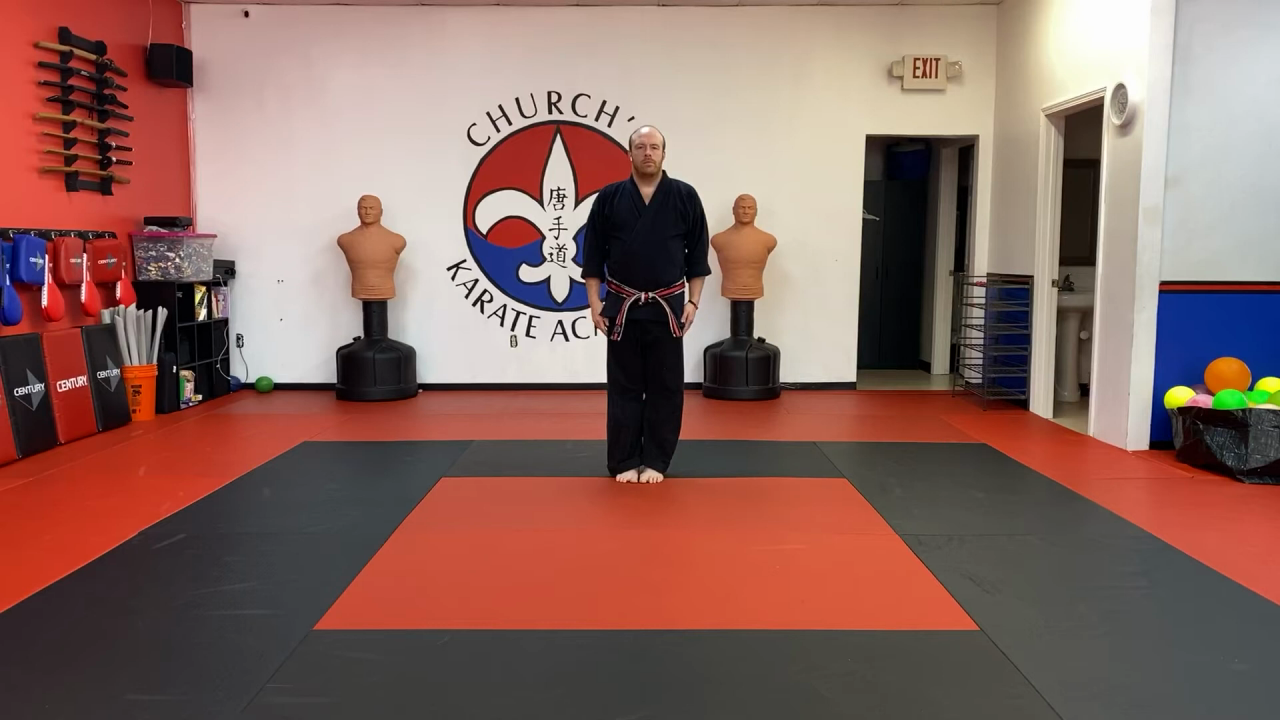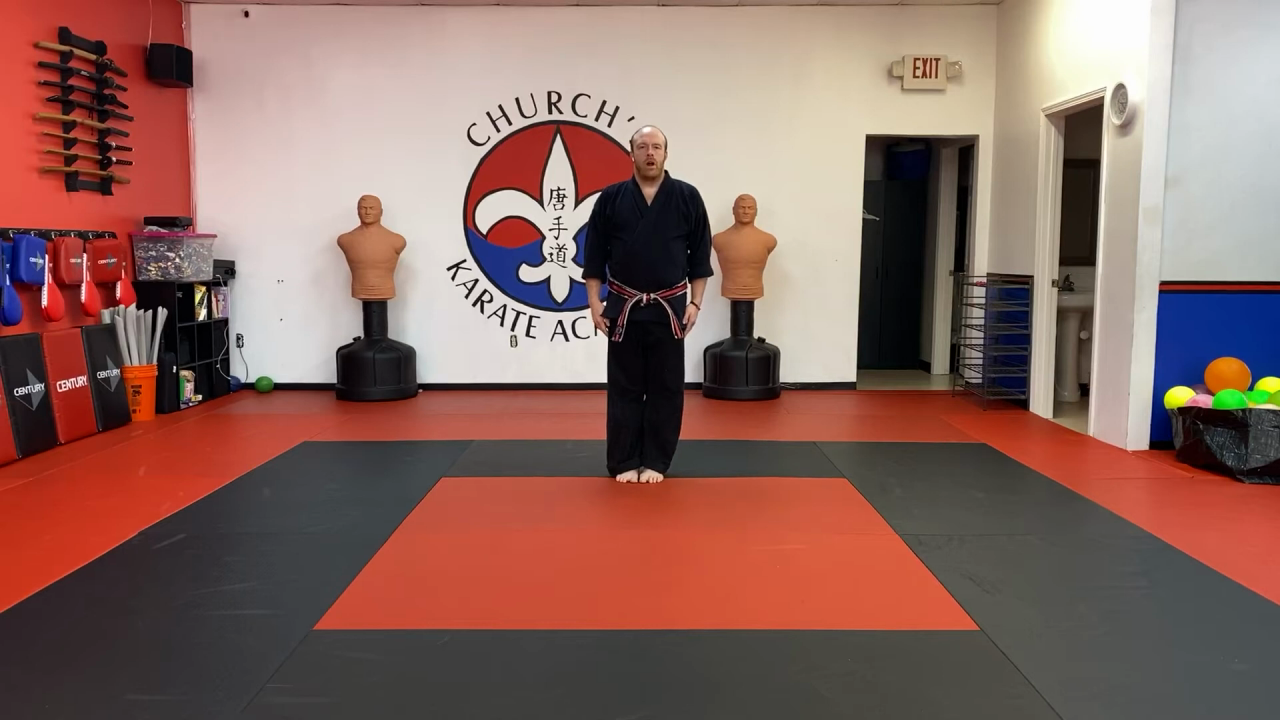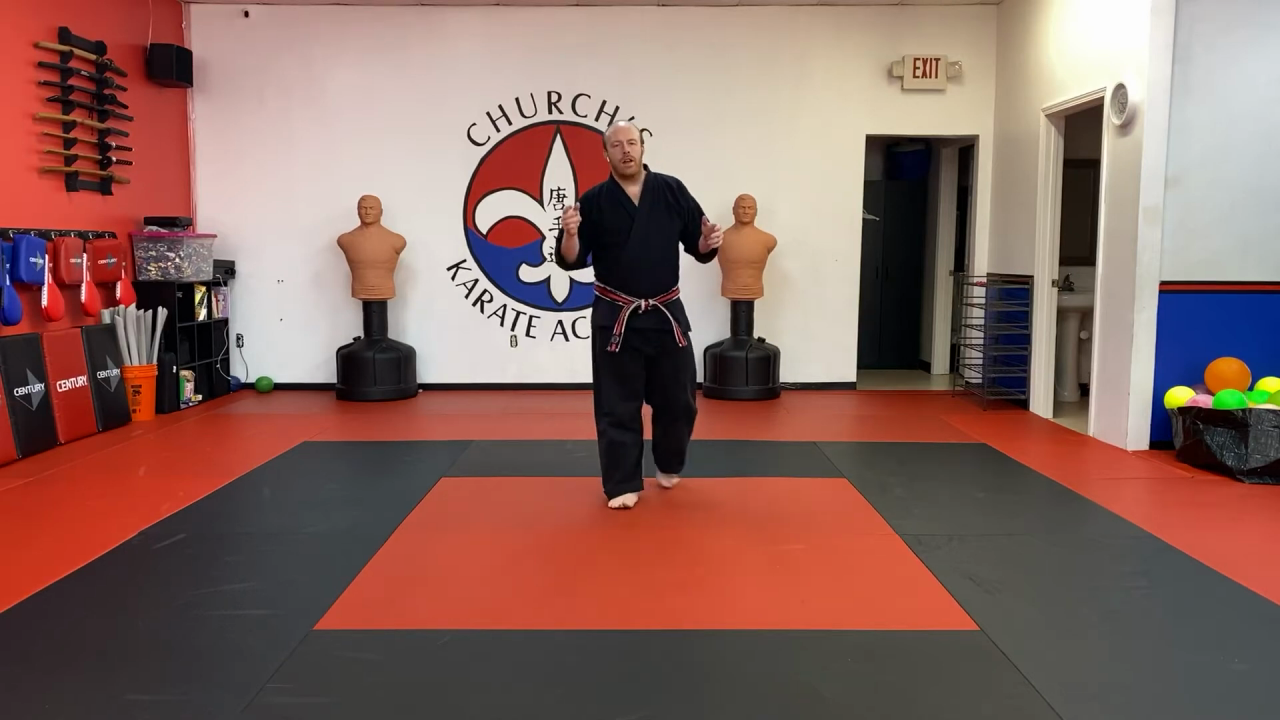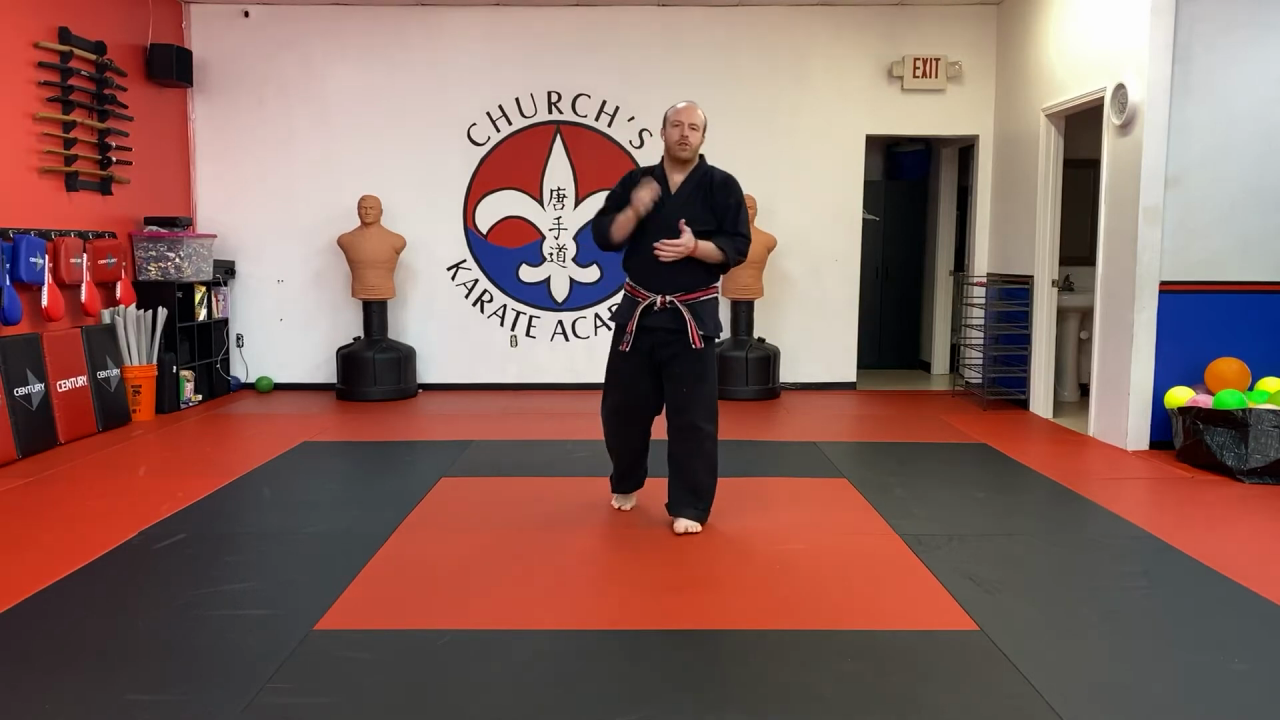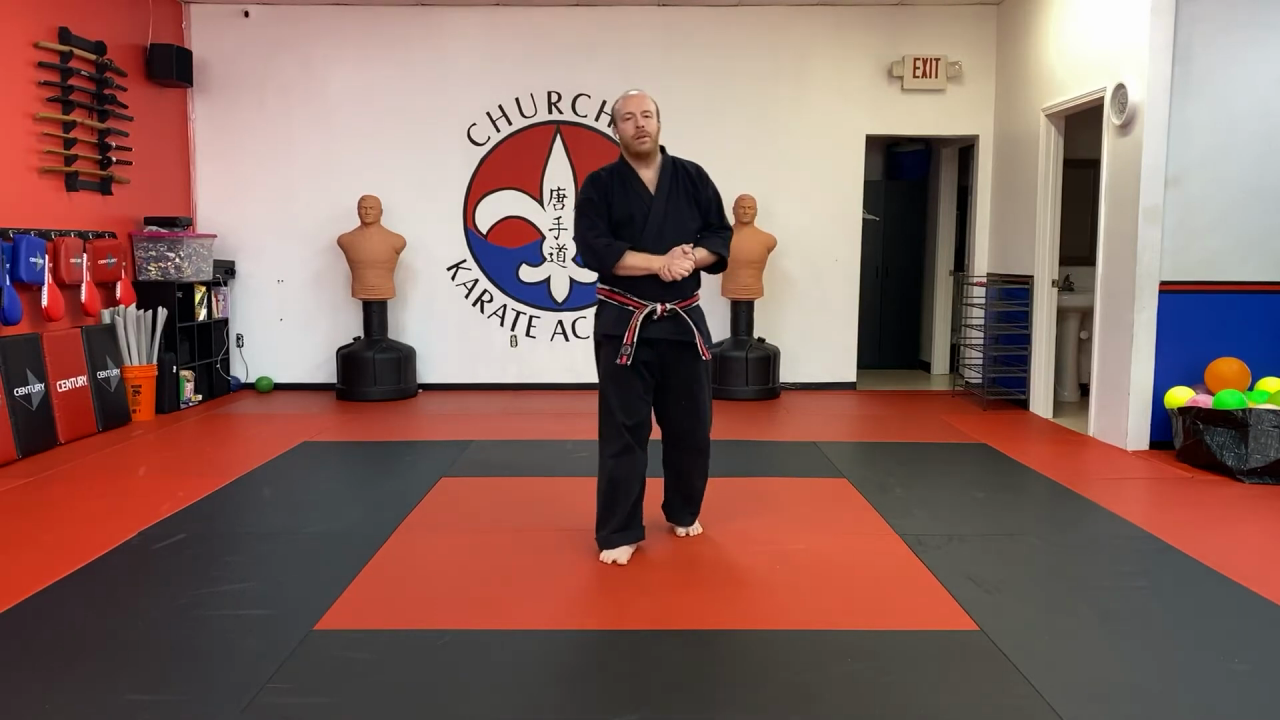
dt=1s
person 1, frame 1
left shoulder: (684, 197)
right shoulder: (609, 198)
left elbow: (697, 254)
right elbow: (593, 254)
left wrist: (692, 301)
right wrist: (595, 302)
left hip: (667, 307)
right hip: (622, 307)
left knee: (665, 387)
right knee: (624, 387)
left ankle: (655, 461)
right ankle: (624, 462)
person 1, frame 2
left shoulder: (687, 197)
right shoulder: (611, 198)
left elbow: (700, 253)
right elbow: (595, 254)
left wrist: (695, 300)
right wrist: (595, 301)
left hip: (669, 308)
right hip: (624, 307)
left knee: (666, 390)
right knee: (624, 389)
left ankle: (654, 462)
right ankle: (624, 462)
person 1, frame 3
left shoulder: (672, 191)
right shoulder: (593, 200)
left elbow: (696, 245)
right elbow: (571, 260)
left wrist: (709, 242)
right wrist: (570, 233)
left hip: (665, 313)
right hip: (615, 315)
left knee: (677, 399)
right knee: (617, 405)
left ankle: (669, 464)
right ankle: (623, 483)
person 1, frame 4
left shoulder: (722, 186)
right shoulder: (635, 182)
left elbow: (737, 246)
right elbow: (603, 235)
left wrist: (693, 247)
right wrist: (633, 212)
left hip: (692, 314)
right hip: (639, 311)
left knee: (693, 415)
right knee: (625, 404)
left ankle: (689, 507)
right ankle: (627, 482)
person 1, frame 5
left shoulder: (692, 177)
right shoulder: (600, 185)
left elbow: (720, 237)
right elbow: (595, 249)
left wrist: (691, 258)
right wrist: (661, 262)
left hip: (683, 321)
right hip: (623, 323)
left knee: (689, 426)
right knee: (622, 431)
left ankle: (683, 512)
right ankle: (620, 532)
